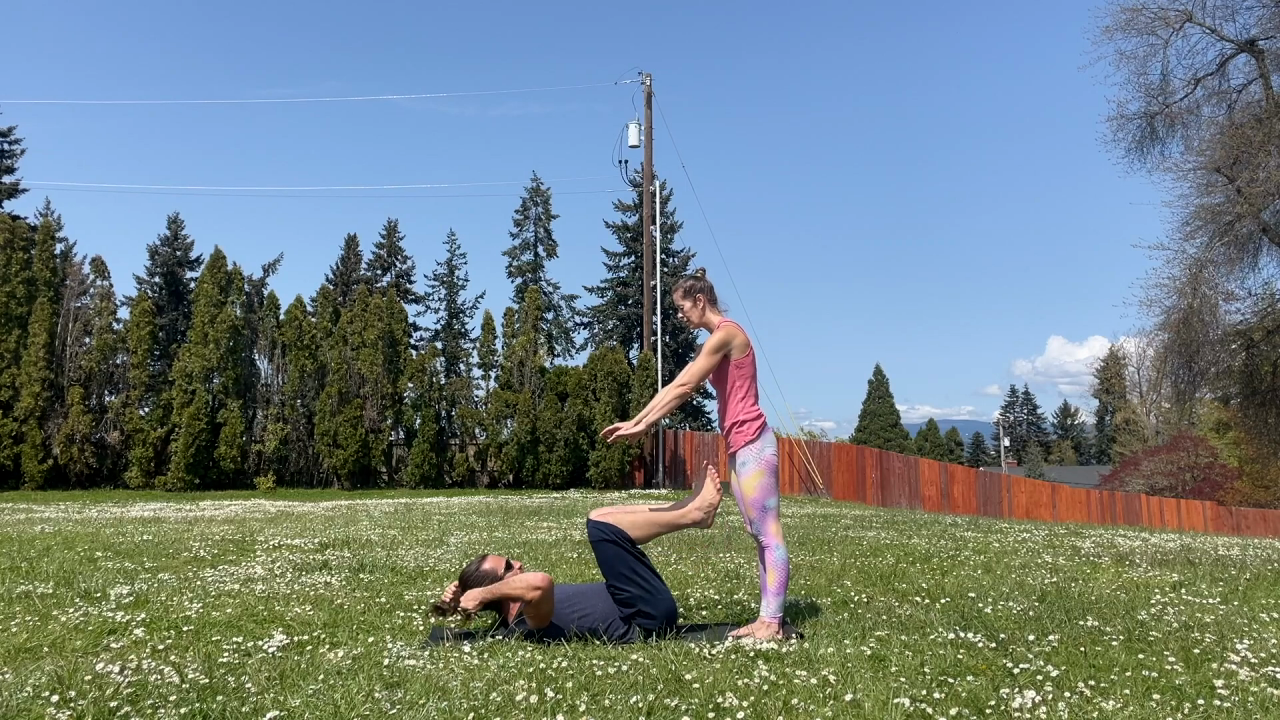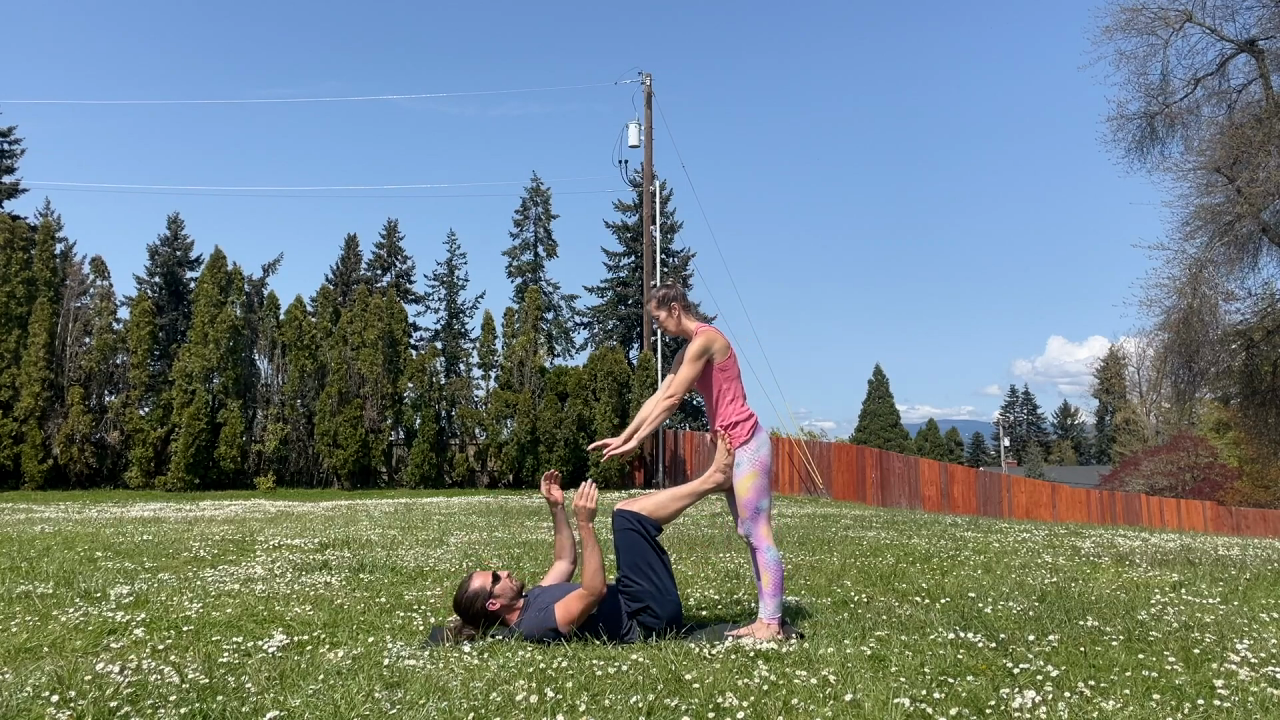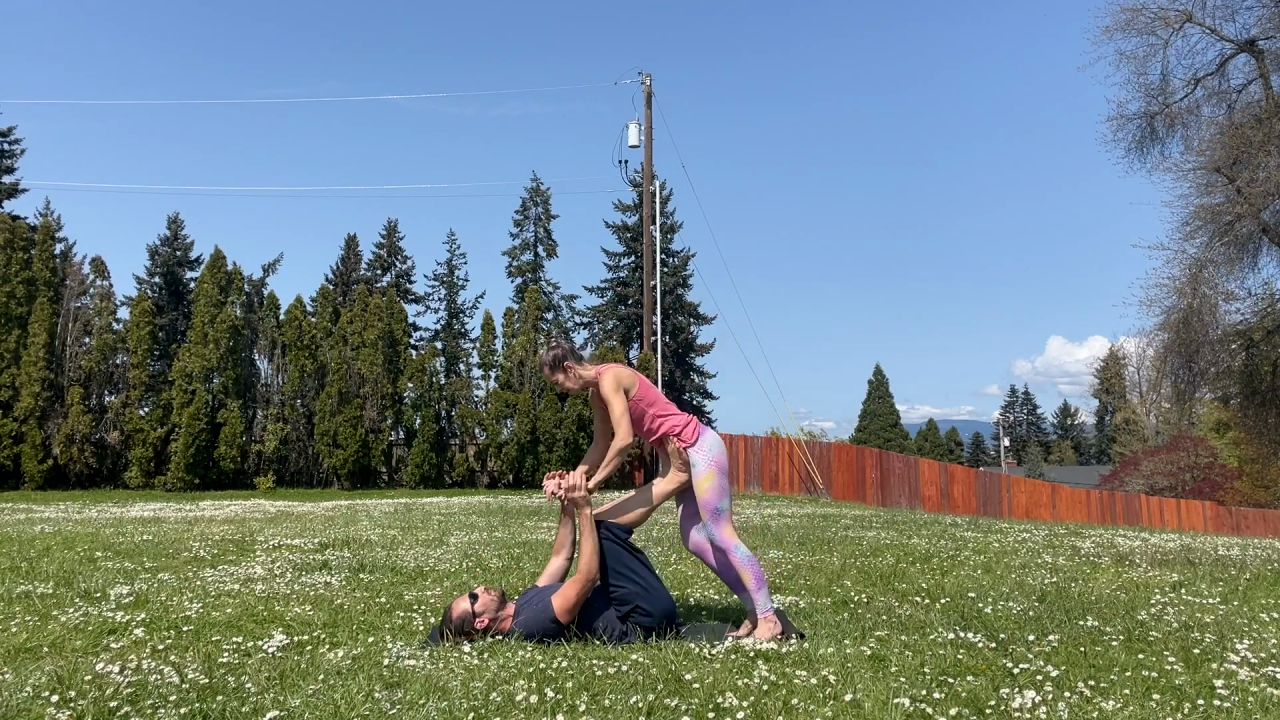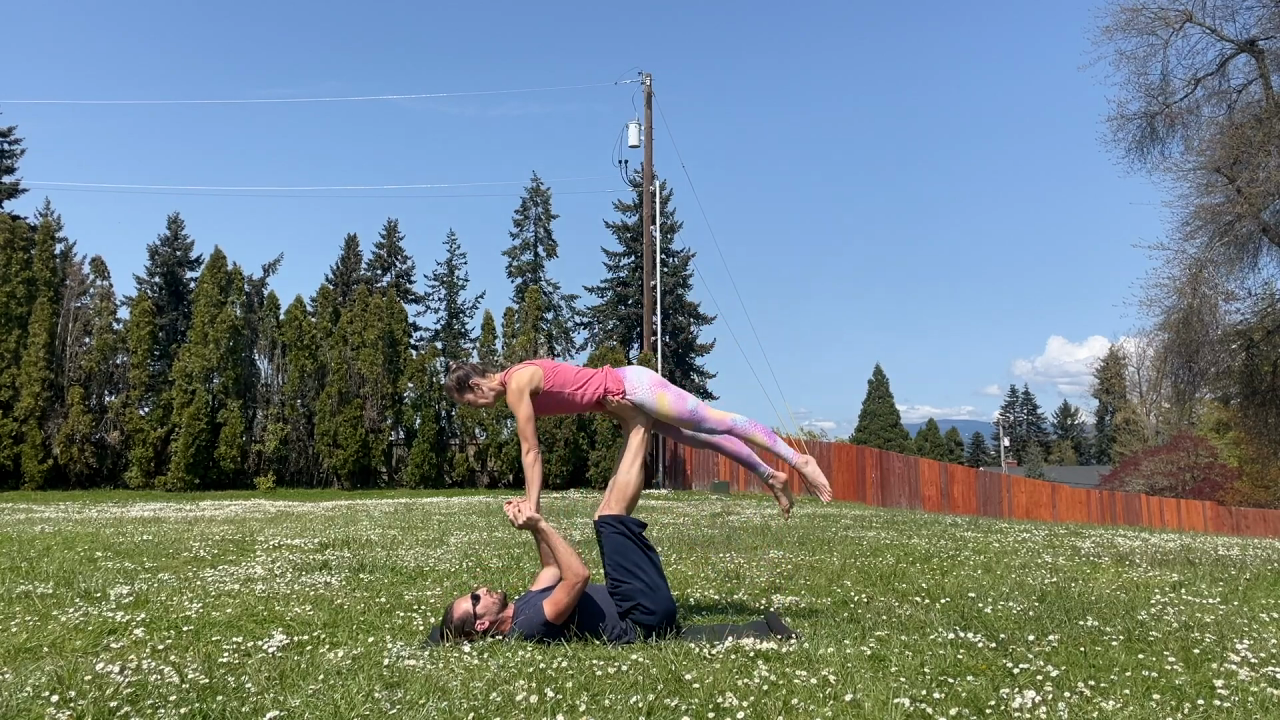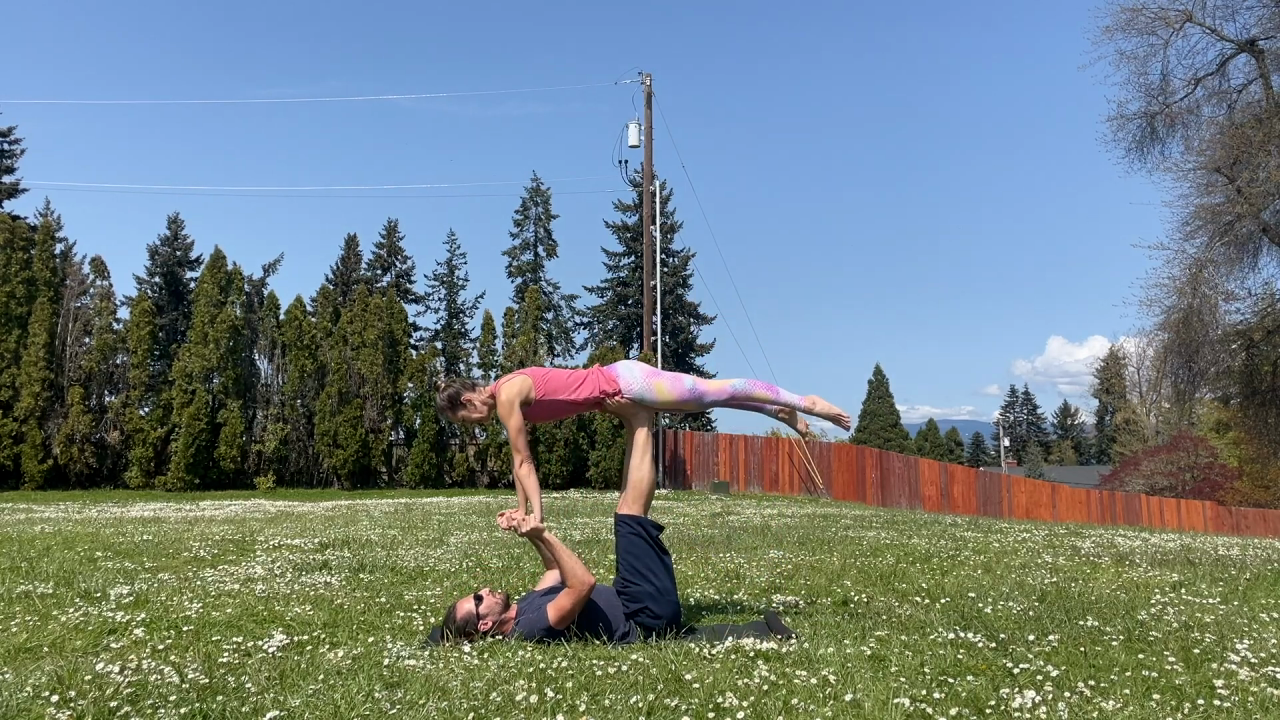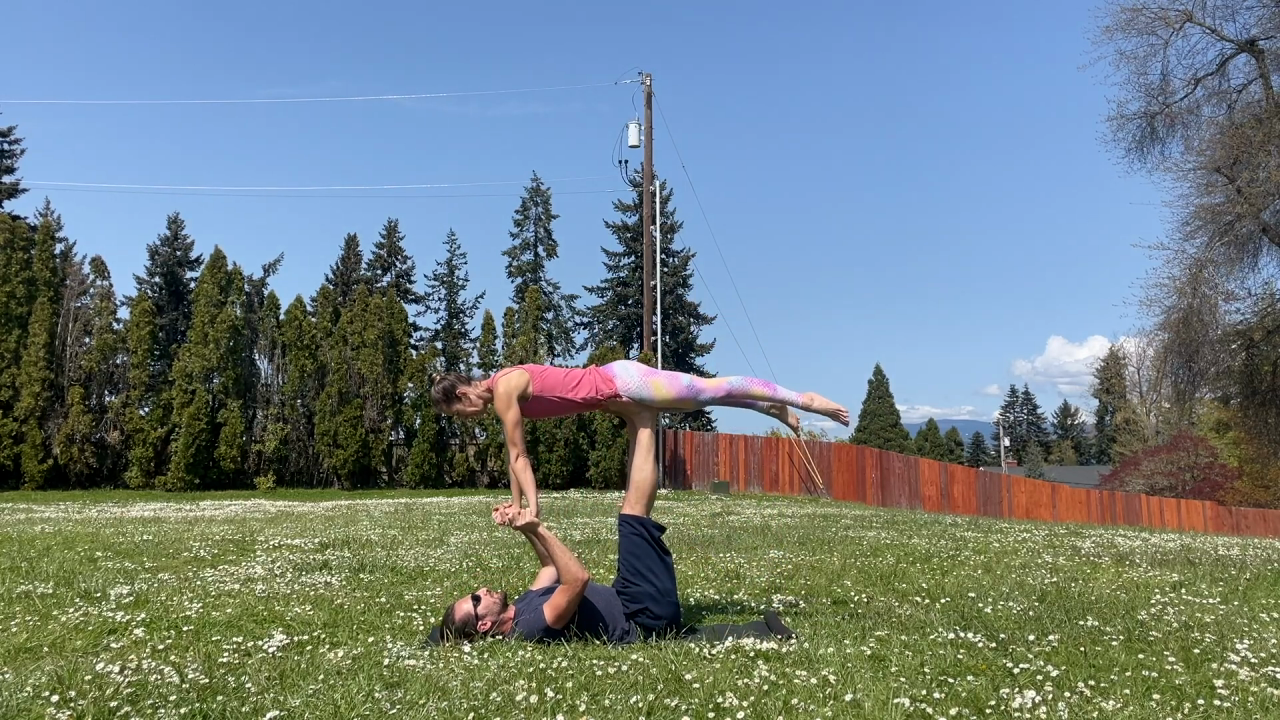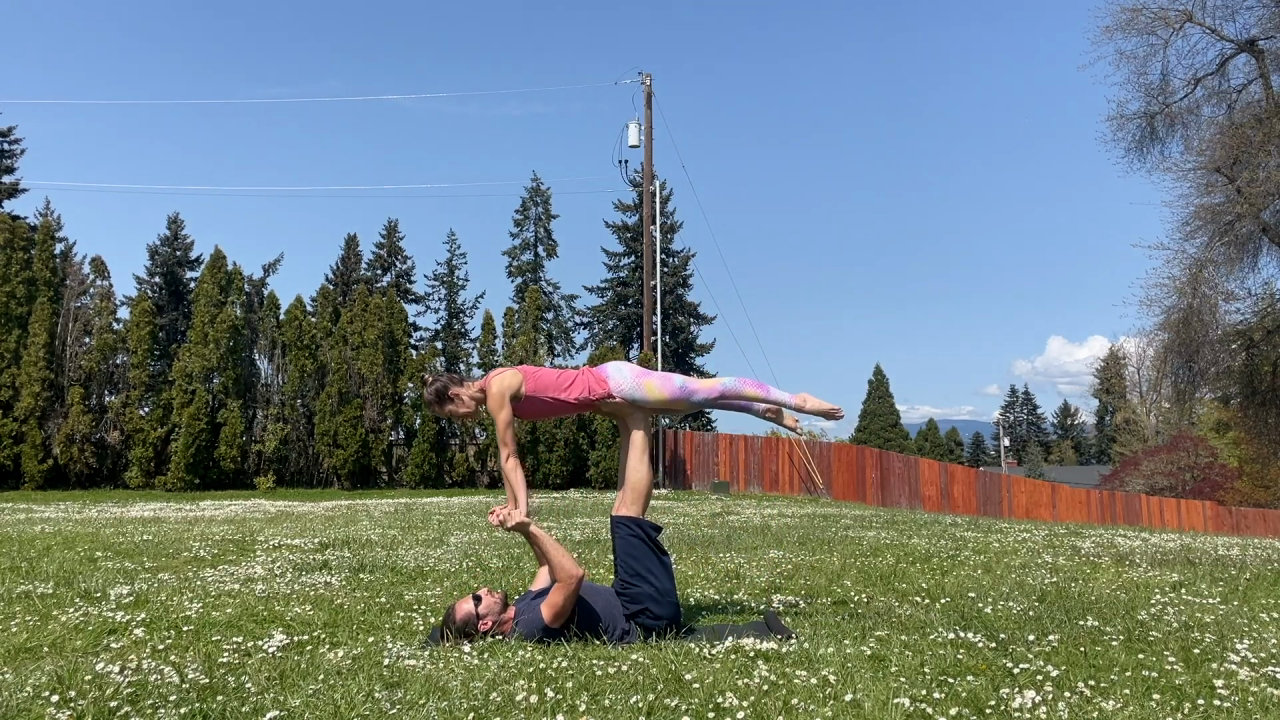
dt=0.5s
person 1, frame 1
left shoulder: (726, 334)
right shoulder: (713, 342)
left elbow: (685, 388)
right elbow: (675, 385)
left wrist: (643, 426)
right wrist: (634, 421)
left hip: (751, 442)
right hip: (739, 446)
left knee: (768, 533)
right knee: (758, 533)
left ankle: (772, 621)
right ankle: (766, 618)
person 1, frame 2
left shoulder: (705, 339)
right shoulder: (688, 351)
left elbow: (672, 400)
right elbow: (658, 396)
left wrist: (635, 443)
right wrist: (622, 437)
left hip: (745, 442)
right hip: (733, 446)
left knee: (759, 534)
right knee: (750, 534)
left ankle: (771, 623)
right ankle: (766, 618)
person 1, frame 3
left shoulder: (610, 379)
right shoulder: (595, 392)
left elbow: (624, 441)
right elbow: (602, 443)
left wrist: (592, 483)
left hip: (699, 447)
right hip: (683, 453)
left knee: (721, 536)
right knee: (696, 541)
left ankle: (767, 618)
right ankle: (755, 611)
person 1, frame 4
left shoulder: (516, 386)
right shoulder: (514, 384)
left elbow: (531, 452)
right elbow: (532, 450)
left wrist: (532, 508)
right wrist: (530, 503)
left hip: (630, 387)
right hip: (625, 396)
left knee: (719, 422)
right knee: (702, 436)
left ankle: (799, 462)
right ankle: (772, 478)
person 1, frame 5
left shoulder: (506, 396)
right shoulder: (508, 396)
left elbow: (523, 462)
right elbow: (521, 461)
left wrist: (537, 516)
right wrist: (521, 510)
left hip: (623, 385)
right hip: (618, 392)
left knee: (716, 392)
right knee: (709, 397)
left ankle: (806, 403)
right ankle: (780, 409)
person 1, frame 6
left shoulder: (504, 389)
right shoulder: (503, 393)
left elbow: (518, 455)
right elbow: (516, 455)
left wrist: (533, 509)
right wrist: (516, 504)
left hip: (620, 385)
right hip: (615, 393)
left knee: (712, 390)
right knee: (705, 395)
left ankle: (802, 399)
right ankle: (772, 408)
person 1, frame 7
left shoulder: (498, 387)
right shoulder: (496, 394)
left elbow: (508, 456)
right elbow: (508, 455)
left wrist: (523, 509)
right wrist: (513, 505)
left hip: (612, 384)
right hip: (607, 395)
left knee: (704, 390)
right knee: (699, 399)
left ankle: (795, 401)
right ankle: (770, 412)
person 2, frame 1
left shoulder: (515, 614)
right shoulder: (529, 624)
right elbow: (541, 581)
left wrist: (463, 587)
right wrist: (481, 594)
left hip: (642, 617)
right hip: (646, 620)
left knee: (605, 517)
right knee: (600, 521)
left ankle: (690, 508)
right ankle: (693, 513)
person 2, frame 2
left shoulder: (529, 604)
right shoulder: (536, 627)
left elbow: (565, 561)
right elbow: (594, 590)
left wrist: (556, 507)
right wrist: (585, 523)
left hip: (646, 618)
right hip: (649, 620)
left knee: (629, 514)
right knee: (628, 513)
left ankle: (711, 480)
right ankle: (712, 479)
person 2, frame 3
left shoulder: (526, 604)
right shoulder: (533, 624)
left elbow: (562, 557)
right elbow: (587, 575)
left wrist: (567, 504)
right wrist: (583, 509)
left hip: (645, 619)
right hip: (646, 619)
right knee: (602, 525)
person 2, frame 4
left shoulder: (524, 609)
right shoulder: (528, 626)
left elbow: (553, 568)
right elbow: (577, 576)
left wrist: (533, 526)
right wrist: (540, 525)
left hip: (644, 621)
right hip: (643, 617)
right knee: (610, 516)
person 2, frame 5
left shoulder: (523, 609)
right shoulder: (533, 626)
left elbow: (557, 566)
right elbow: (585, 583)
left wrist: (529, 533)
right wrist: (541, 535)
left hip: (648, 612)
right hip: (646, 620)
right knee: (630, 515)
person 2, frame 6
left shoulder: (524, 608)
right shoulder: (532, 627)
left elbow: (551, 565)
right elbow: (578, 578)
left wrist: (525, 529)
right wrist: (536, 528)
left hip: (645, 621)
right hip: (647, 618)
right knee: (633, 514)
person 2, frame 7
left shoulder: (525, 607)
right shoulder: (532, 628)
left elbow: (549, 564)
right elbow: (572, 575)
left wrist: (522, 528)
right wrist: (529, 528)
left hip: (647, 621)
right hip: (648, 619)
right knee: (626, 514)
